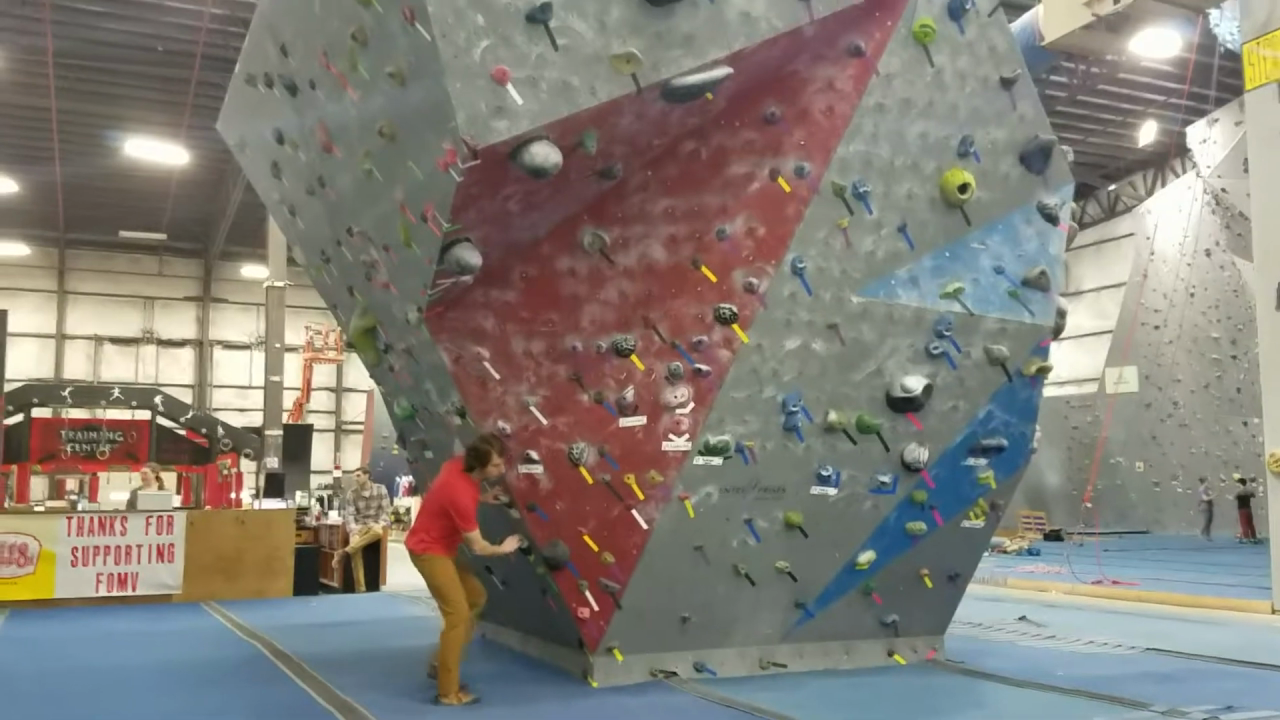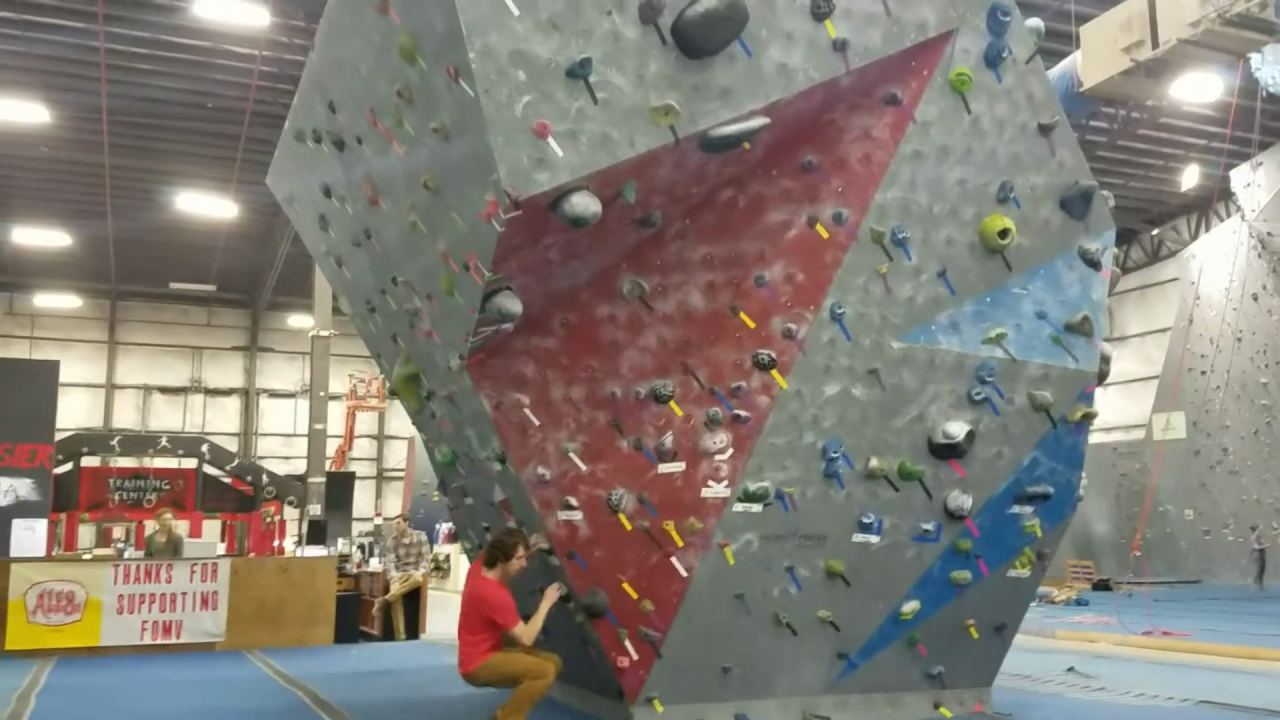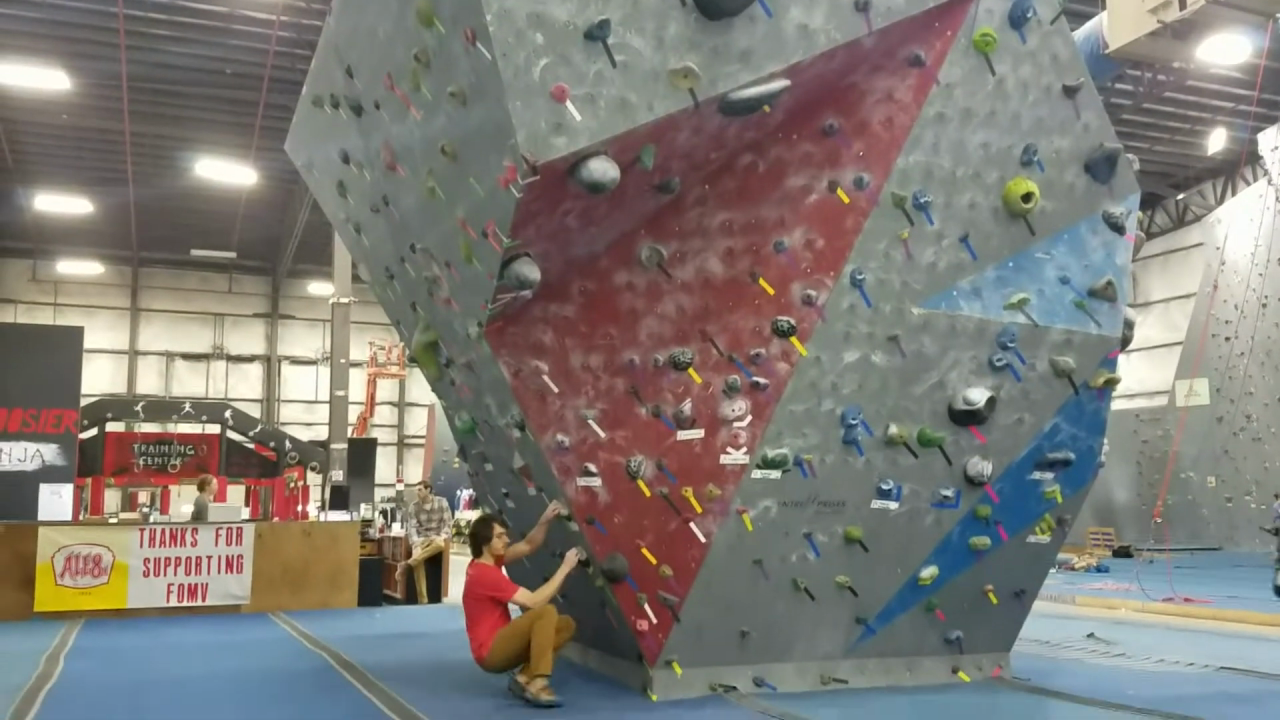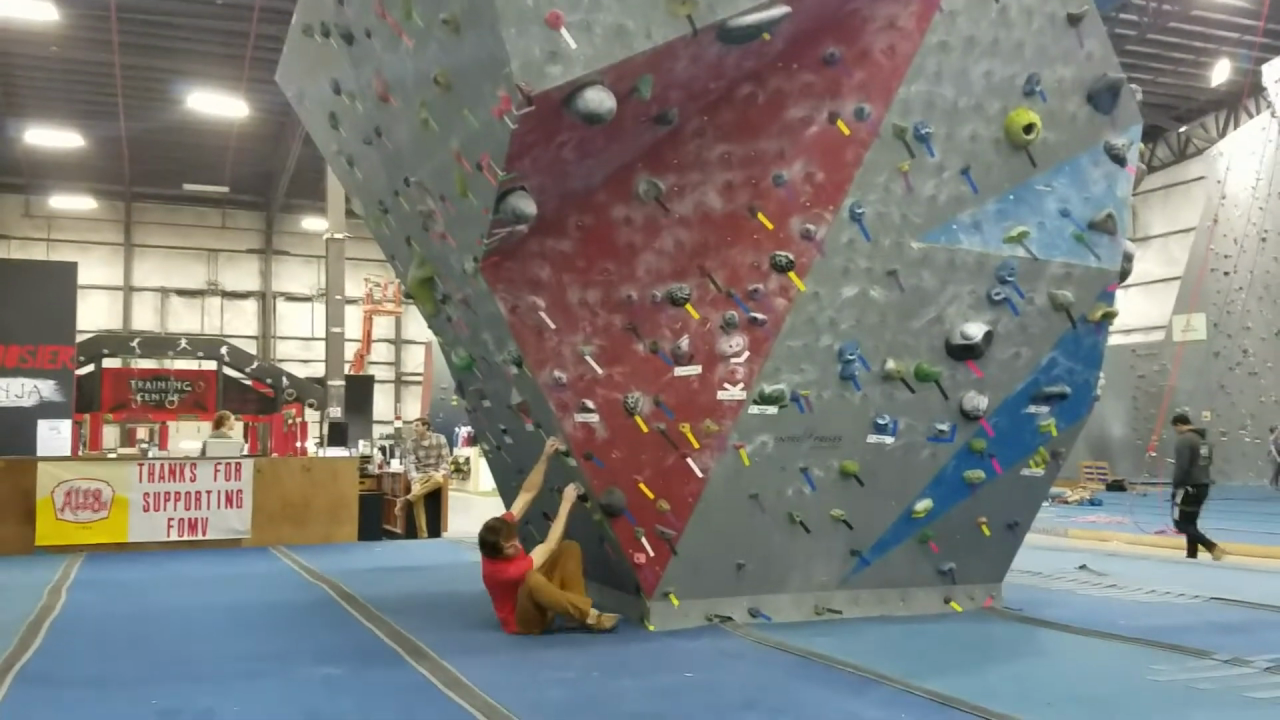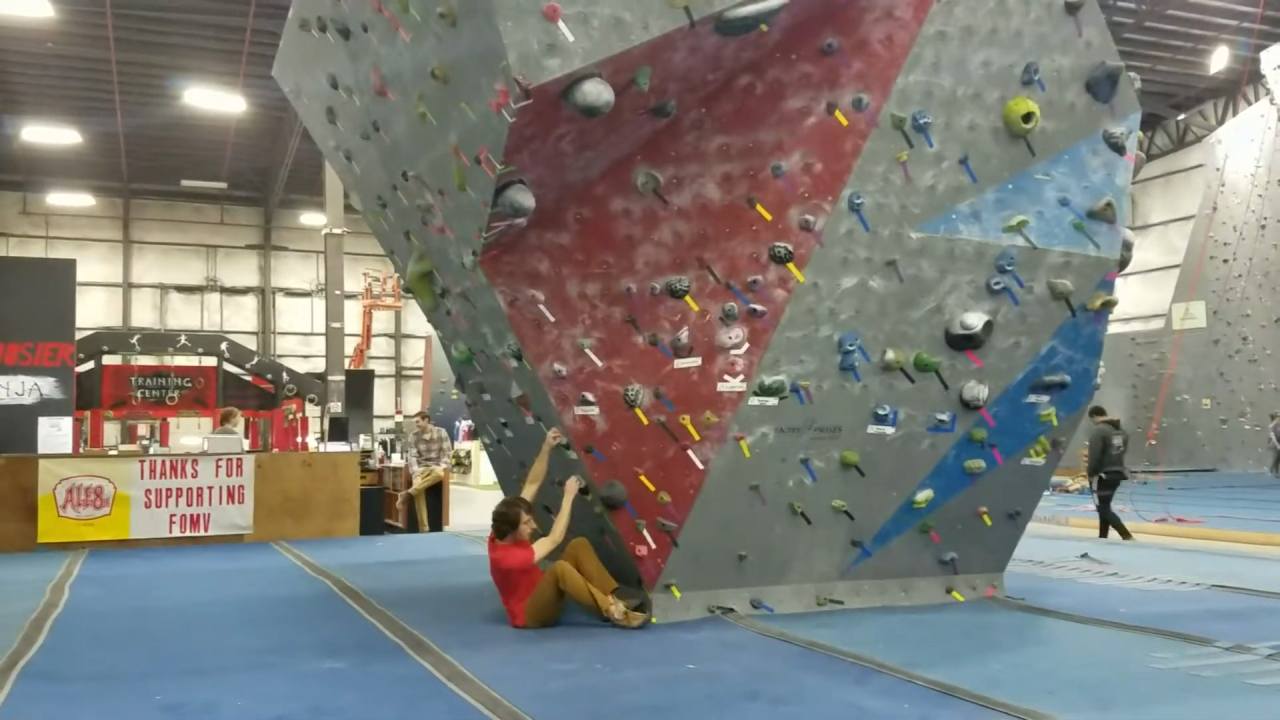
dt=1s
person 1, frame 1
left shoulder: (460, 464)
right shoulder: (461, 495)
right elbow: (477, 546)
left wrist: (482, 497)
right wrist: (504, 548)
left hip: (441, 544)
right hip: (428, 550)
left knee: (476, 597)
right knee: (458, 612)
left ankle: (441, 663)
right ankle: (448, 692)
person 1, frame 2
left shoulder: (477, 569)
right shoulder: (494, 594)
right elbow: (526, 638)
left wrist: (523, 550)
right wrist: (546, 602)
left hip: (485, 656)
right hip: (477, 666)
left knee: (553, 662)
right knee: (545, 671)
person 1, frame 3
left shoulder: (489, 560)
right shoulder: (485, 574)
left elbow: (528, 545)
right elbow: (535, 600)
left wrist: (545, 520)
right wrist: (565, 568)
left hip: (500, 645)
right hip: (490, 652)
left knee: (565, 624)
right knee: (547, 611)
left ankle: (524, 677)
right ankle: (538, 684)
person 1, frame 4
left shoulder: (501, 531)
right shoulder: (503, 571)
left elbow: (528, 493)
right elbow: (549, 546)
left wrist: (545, 457)
right wrist: (567, 504)
right hip: (522, 623)
left knee: (568, 547)
right knee: (533, 580)
left ankle: (577, 611)
right ankle: (590, 616)
person 1, frame 5
left shoulder: (505, 535)
right shoulder: (507, 558)
left elbow: (531, 485)
right elbow: (554, 539)
left wrist: (546, 448)
right wrist: (568, 496)
left hip: (540, 595)
right hip: (530, 615)
left knee: (579, 545)
right knee: (560, 568)
left ankle: (612, 599)
right ankle: (614, 613)
